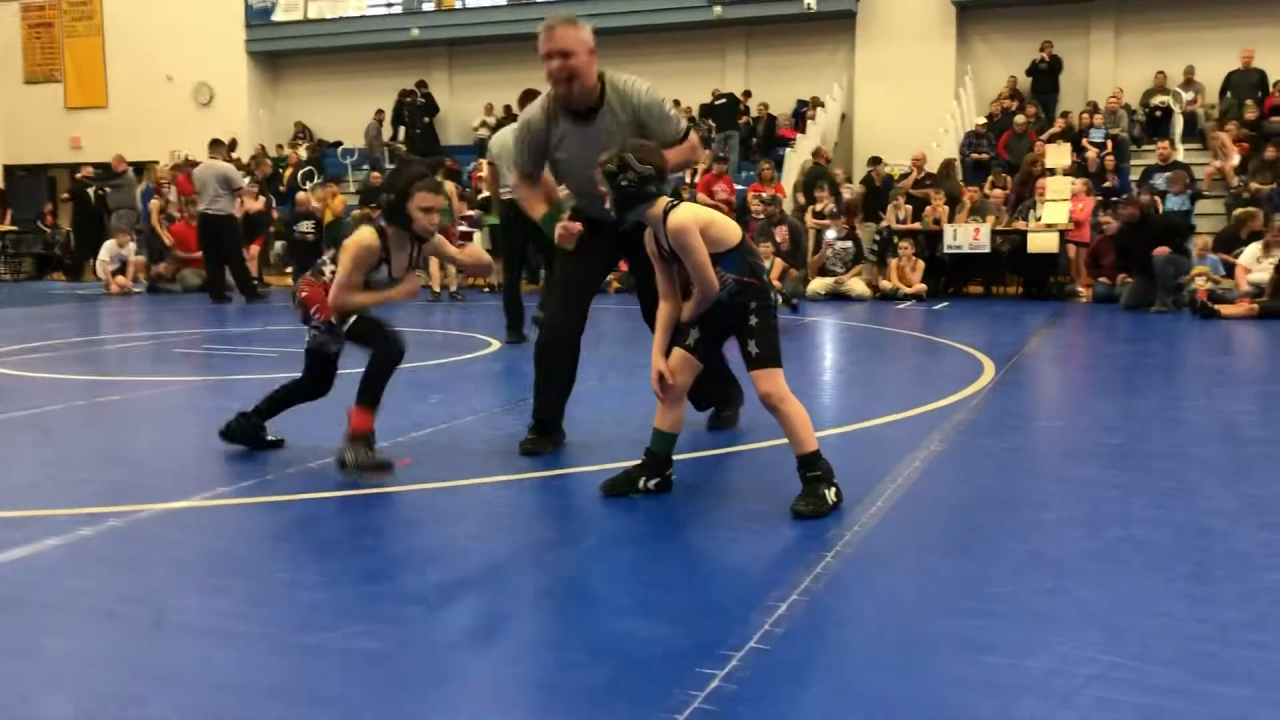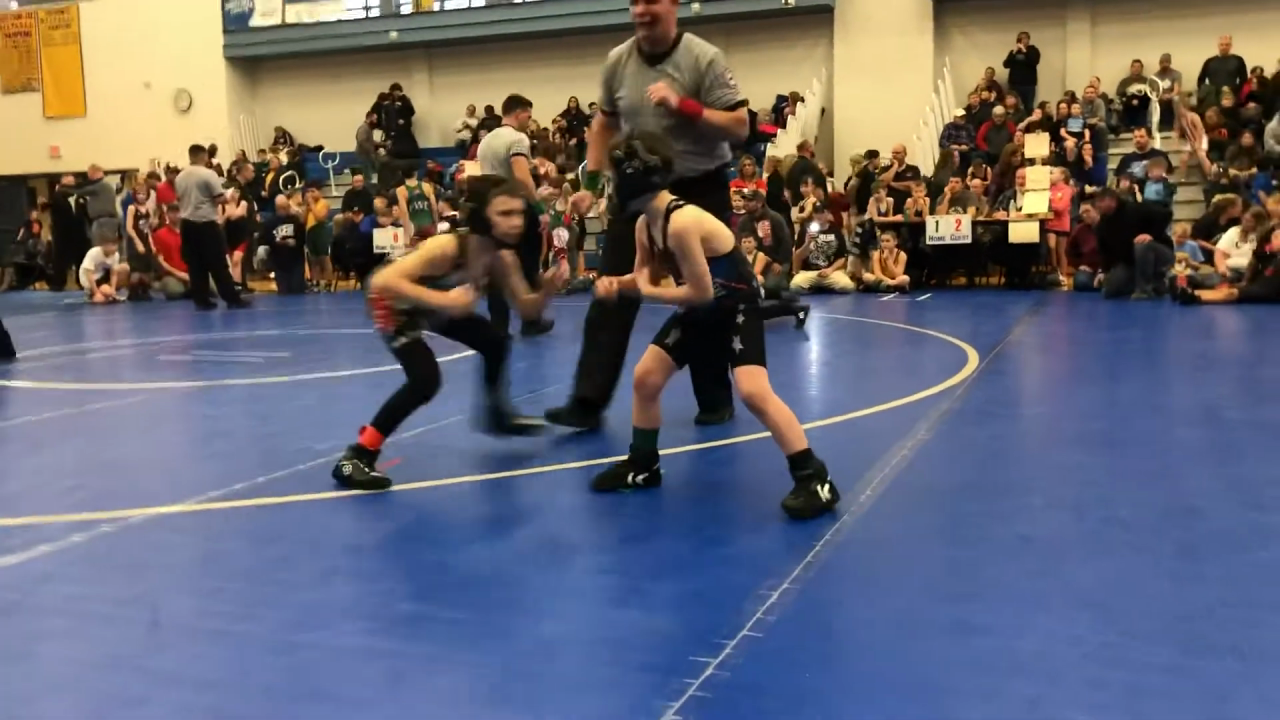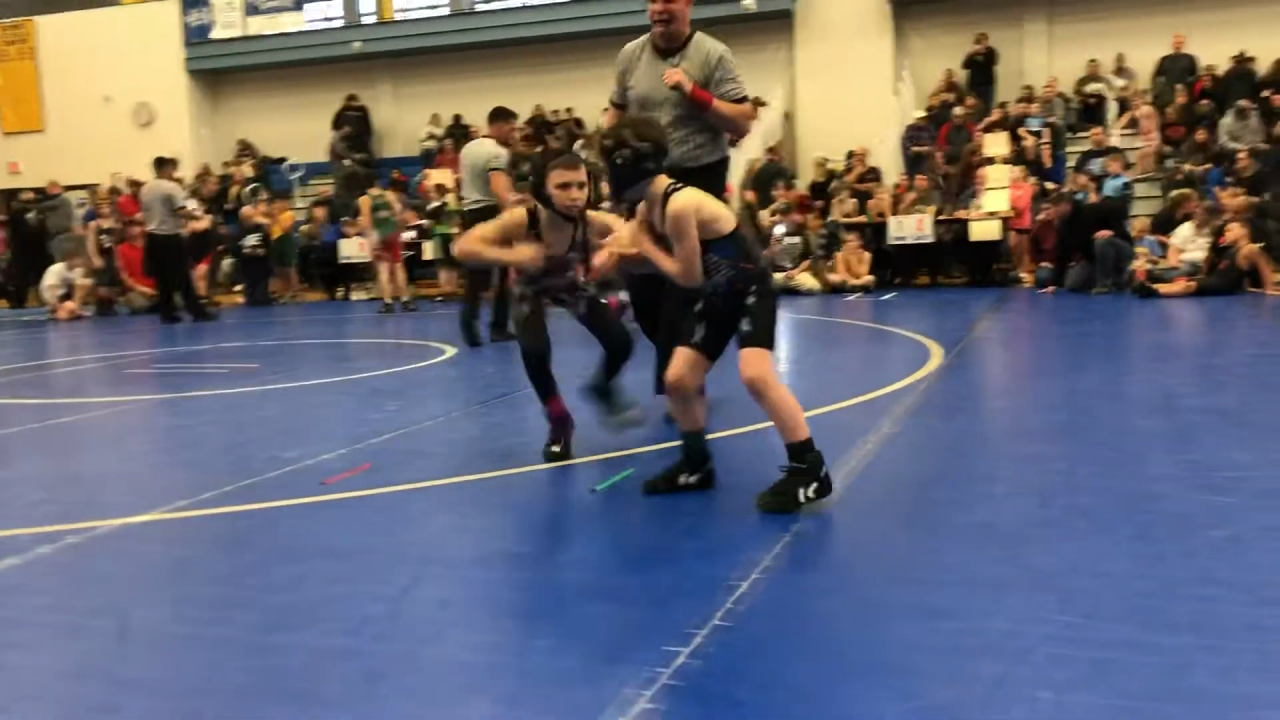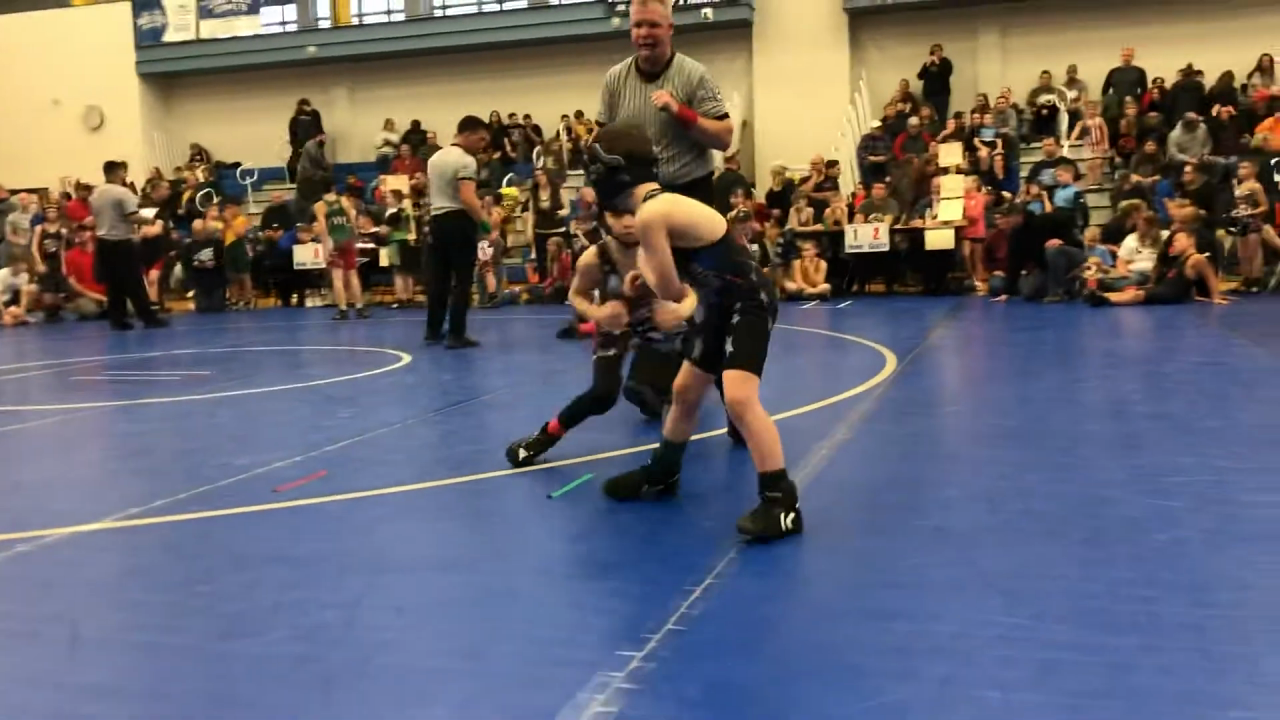
dt=0.3s
person 1, frame 1
left shoulder: (636, 95)
right shoulder: (536, 119)
left elbow: (691, 150)
right elbow: (526, 181)
right wrist: (552, 221)
right hip: (592, 223)
right knee: (560, 317)
left ankle: (723, 396)
right ankle: (546, 425)
person 1, frame 2
left shoulder: (703, 58)
right shoulder: (617, 61)
left elbow: (739, 126)
right elbow: (604, 121)
left wrist: (682, 105)
right wrist: (591, 180)
left hip: (700, 191)
right knee: (612, 296)
left ankle: (716, 397)
right ankle: (587, 402)
person 1, frame 3
left shoulder: (712, 54)
right shoulder: (631, 55)
left elbow: (743, 122)
right elbow: (616, 114)
left wrist: (693, 93)
left hip: (697, 181)
left knee: (685, 287)
right knee: (641, 283)
right ankle: (671, 369)
person 1, frame 4
left shoulder: (694, 74)
right shoulder: (615, 78)
left elbow: (725, 137)
right elbow: (604, 135)
left wrist: (680, 111)
left hip: (690, 196)
person 2, frame 1
left shoulder: (681, 221)
right shoulder: (653, 234)
left elbow: (708, 287)
right elbow: (668, 299)
left wrist: (687, 318)
right wrist: (657, 354)
left hip: (752, 300)
right hip: (715, 304)
left knee: (771, 392)
right knee: (671, 380)
left ankle: (819, 478)
right ankle: (655, 469)
person 2, frame 2
left shoulder: (682, 223)
right shoulder: (645, 225)
left elbow: (701, 292)
right elbow: (648, 278)
left wrist: (650, 291)
right wrist: (618, 284)
left hip: (738, 306)
right hip: (699, 309)
left knee: (754, 392)
right knee: (646, 378)
left ankle: (813, 478)
right ankle: (641, 465)
person 2, frame 3
left shoulder: (680, 205)
right shoulder: (647, 208)
left elbow: (689, 276)
left wrist: (645, 247)
right wrist: (614, 255)
left hip: (750, 289)
right hip: (716, 296)
left knee: (757, 376)
right knee: (678, 381)
left ankle: (808, 468)
right ankle: (696, 465)
person 2, frame 4
left shoulder: (649, 215)
right shoulder: (664, 204)
left elbow: (668, 289)
left wrist: (648, 266)
left hip: (751, 302)
right hip: (724, 302)
left knee: (739, 398)
right knee: (685, 391)
left ankle: (781, 502)
right ankle: (660, 473)
person 3, frame 1
left shoulder: (425, 240)
right shoulder: (368, 240)
left elbow: (465, 261)
right elbow: (340, 300)
left wrist: (477, 259)
right wrist: (394, 295)
left hip: (340, 301)
right hip: (320, 294)
left knee: (317, 383)
right knee: (389, 346)
left ankle: (246, 425)
right ankle: (358, 440)
person 3, frame 2
left shoulder: (501, 256)
right shoulder: (448, 247)
left elbow: (525, 307)
right elbow: (381, 282)
left wrist: (547, 289)
right wrist: (439, 299)
left hip: (434, 305)
right hip: (393, 304)
left knee: (495, 341)
right knee: (425, 381)
left ankle: (496, 414)
right ankle: (356, 457)
person 3, frame 3
left shoulder: (593, 222)
right shoulder: (520, 219)
right elbow: (462, 248)
right wrist: (512, 256)
left hip: (570, 282)
right hip: (530, 284)
left knee: (620, 343)
right knee: (535, 350)
left ankle: (604, 390)
right ankle: (559, 422)
person 3, frame 4
right shoulder: (594, 258)
left elbow: (691, 296)
right elbow: (576, 297)
left wrist: (681, 310)
right wrist: (598, 314)
left hip: (654, 318)
right hip: (614, 326)
right knee: (603, 396)
right ankle: (544, 436)
person 4, frame 1
left shoulder: (496, 138)
left elbow: (491, 182)
left hip: (508, 207)
left knee: (511, 272)
right knee: (553, 263)
left ankle: (514, 329)
person 4, frame 2
left shoulder: (484, 141)
right shoulder: (518, 138)
right elbow: (521, 176)
right wrist: (540, 209)
right knee: (529, 267)
left ankle: (499, 327)
right ankle: (531, 321)
person 4, frame 3
left shoulder: (468, 149)
right shoulder: (497, 151)
right elbow: (498, 188)
left hip: (470, 212)
right hip: (492, 212)
left knee: (480, 277)
right knee: (502, 271)
left ankle: (469, 313)
right ankle: (499, 328)
person 4, frame 4
left shoulder: (436, 157)
right shoulder: (466, 160)
right elbow: (467, 199)
right wrist: (488, 227)
left hip: (437, 220)
right hip: (459, 221)
left knee: (439, 278)
right knee: (462, 280)
left ankle: (433, 328)
right ankle: (456, 334)
